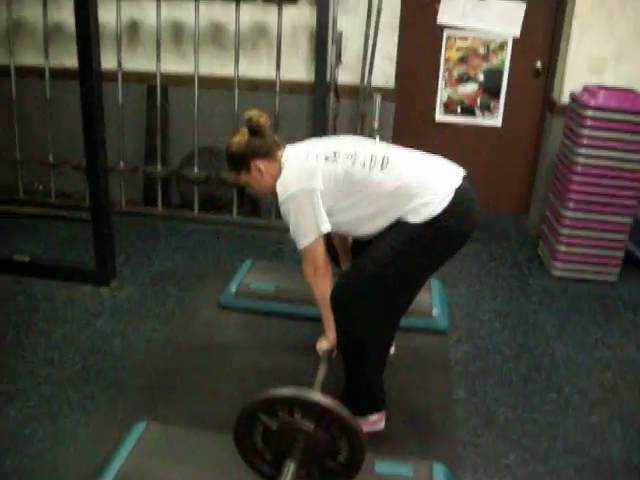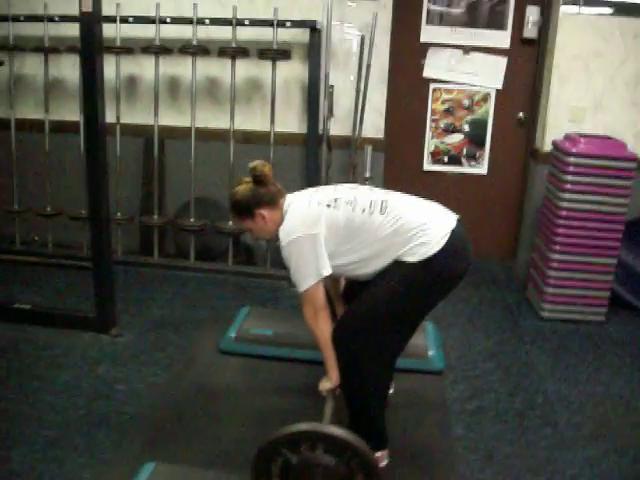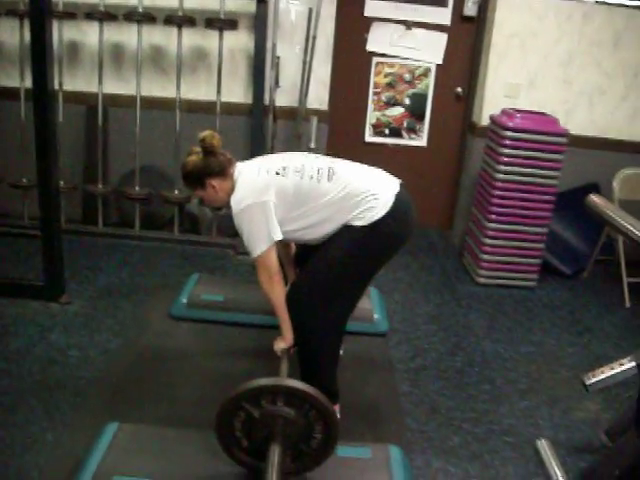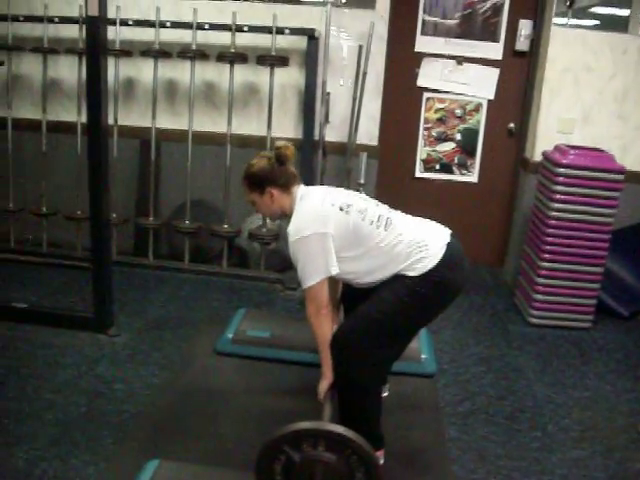
dt=0.7s
person 1, frame 1
left shoulder: (294, 186)
right shoulder: (306, 157)
left elbow: (316, 268)
right elbow: (340, 214)
left wrist: (331, 332)
right wrist: (349, 268)
left hip: (439, 214)
right hip: (449, 187)
left knee: (352, 297)
right knee: (365, 265)
left ankle: (365, 409)
right ankle: (376, 338)
person 1, frame 2
left shoulder: (296, 232)
right shoulder: (304, 205)
left elbow: (315, 310)
right elbow: (332, 264)
left wrist: (333, 373)
right wrist: (342, 310)
left hip: (435, 254)
right hip: (442, 231)
left knee: (353, 337)
right knee: (358, 302)
left ankle: (370, 445)
right ankle: (375, 380)
person 1, frame 3
left shoulder: (246, 200)
right shoulder: (255, 172)
left elbow: (270, 275)
right elbow: (282, 230)
left wrist: (287, 334)
right wrist: (293, 277)
left hip: (379, 219)
right hip: (384, 196)
left knee: (307, 299)
right knee: (308, 264)
right ankle: (325, 341)
person 1, frame 4
left shoulder: (304, 227)
right shoulder: (316, 198)
left elbow: (318, 307)
right elbow: (334, 276)
left wrist: (328, 371)
right wrist: (335, 320)
left hip: (433, 272)
right hip: (436, 245)
left knee: (352, 345)
right knee: (355, 299)
left ankle: (365, 446)
right ankle: (372, 380)
